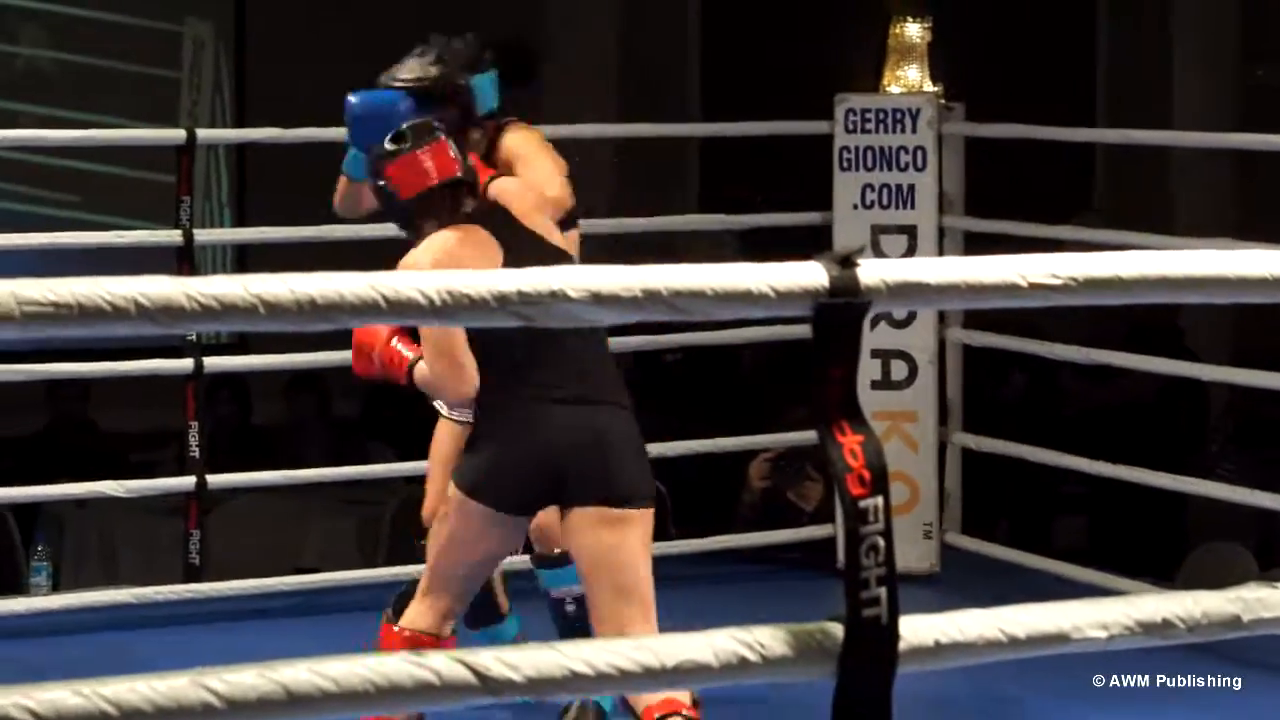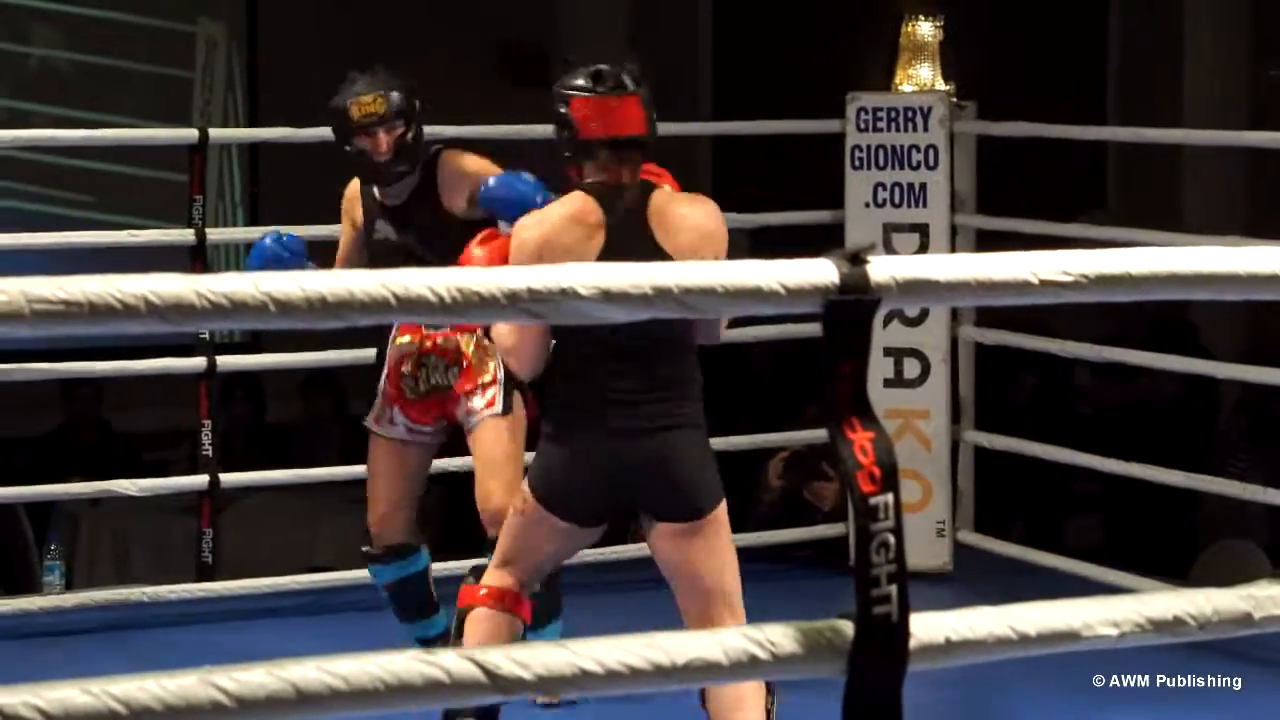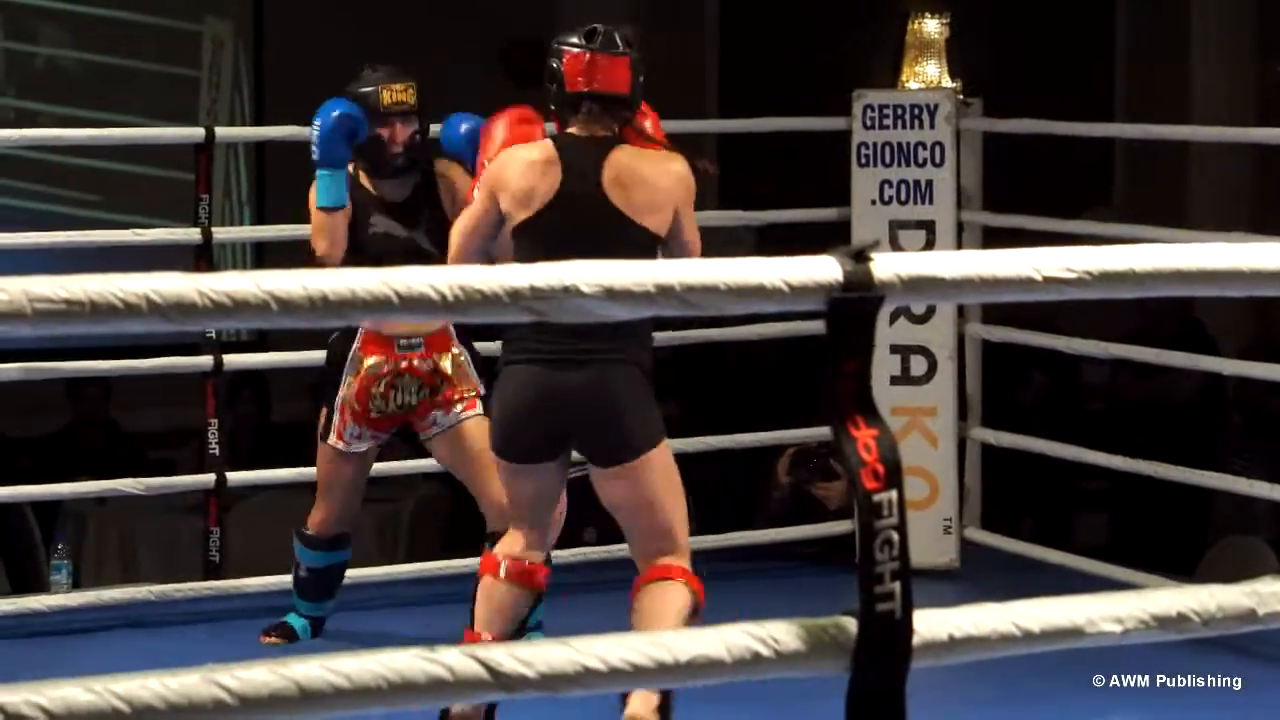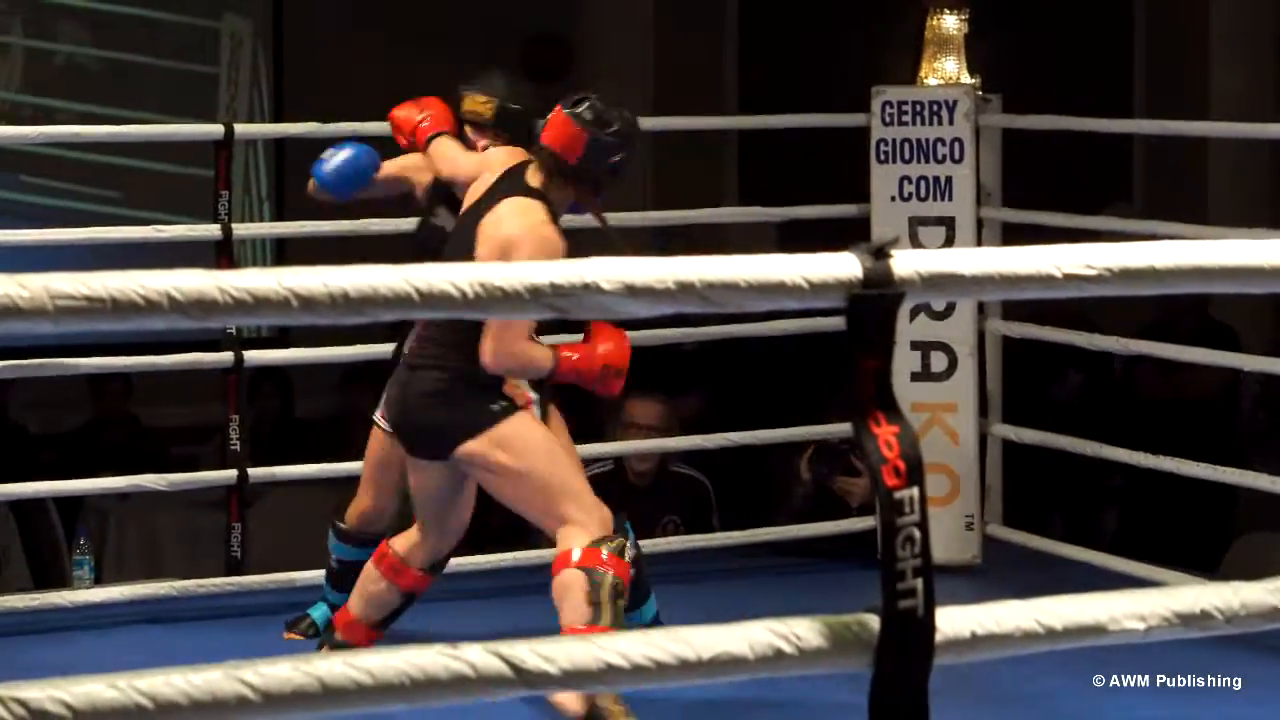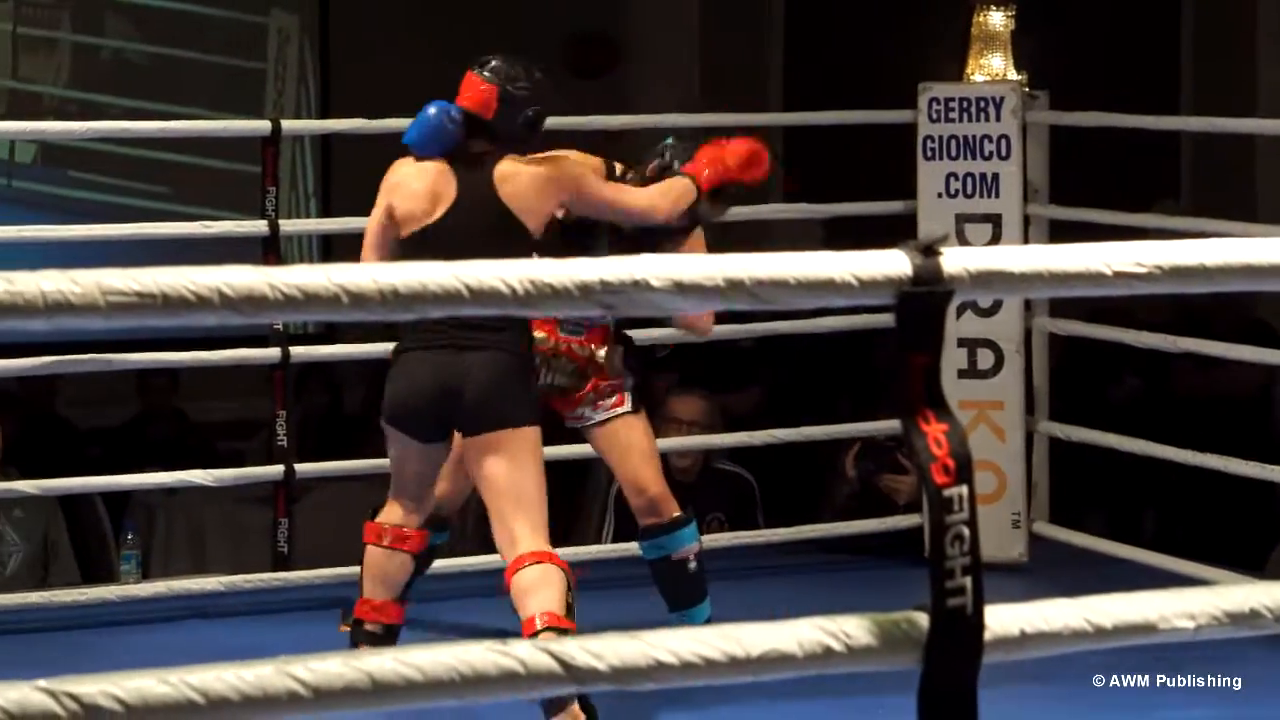
dt=0.3s
person 1, frame 1
left shoulder: (428, 259)
right shoulder: (523, 198)
left elbow: (459, 386)
left wrist: (400, 356)
left hip: (512, 438)
right hip: (606, 436)
left knee: (432, 606)
right knee: (634, 645)
person 1, frame 2
left shoulder: (544, 228)
right shoulder: (701, 217)
left elbow: (523, 360)
left hip: (576, 448)
right hip: (674, 447)
left knee: (505, 577)
right knee: (723, 633)
person 1, frame 3
left shoulder: (515, 166)
right shoulder: (669, 172)
left elbow: (461, 262)
right elbow: (687, 268)
left hip: (526, 385)
right hip: (615, 390)
left knee: (528, 536)
right knee: (667, 558)
person 1, frame 4
left shoulder: (499, 168)
right shoulder: (533, 233)
left elbow: (455, 161)
right elbow: (501, 356)
left wrist: (430, 130)
right wrist: (579, 362)
left hip: (416, 390)
right hip: (459, 396)
left knee: (433, 535)
right knee: (590, 527)
left ankle: (339, 646)
person 1, frame 5
left shoulder: (405, 177)
right shoulder: (540, 176)
right elbow: (657, 208)
right wrist: (707, 173)
left hip: (416, 371)
right hip: (496, 374)
left knee: (406, 506)
right knee: (524, 541)
left ankle: (368, 645)
person 2, frame 1
left shoulder: (514, 143)
left elbow: (554, 201)
right elbow: (350, 206)
right wrist: (360, 144)
left knee: (547, 523)
right knee: (443, 518)
right ankle: (497, 646)
person 2, frame 2
left shoulder: (456, 169)
right shoulder: (358, 195)
left wrist: (530, 206)
right wrist: (295, 270)
left hip: (481, 351)
right hip: (412, 358)
left knee: (500, 507)
right knee: (385, 528)
left ankle: (547, 640)
right ankle: (433, 637)
person 2, frame 3
left shoulder: (444, 175)
right shoulder: (338, 181)
right elbow: (326, 259)
right wrist: (331, 168)
left hip: (443, 362)
right hip: (367, 367)
left knee: (509, 505)
right knee: (329, 517)
right ankle: (307, 611)
person 2, frame 4
right shoulder: (431, 171)
right elbow: (331, 187)
right wrist: (336, 173)
right knee: (368, 512)
left ankle: (643, 617)
right ankle: (333, 603)
person 2, frame 5
left shoulder: (681, 233)
right shoulder: (583, 173)
left elbow: (700, 322)
left hip: (595, 359)
left knee: (651, 497)
right knee: (449, 491)
left ankle: (697, 624)
